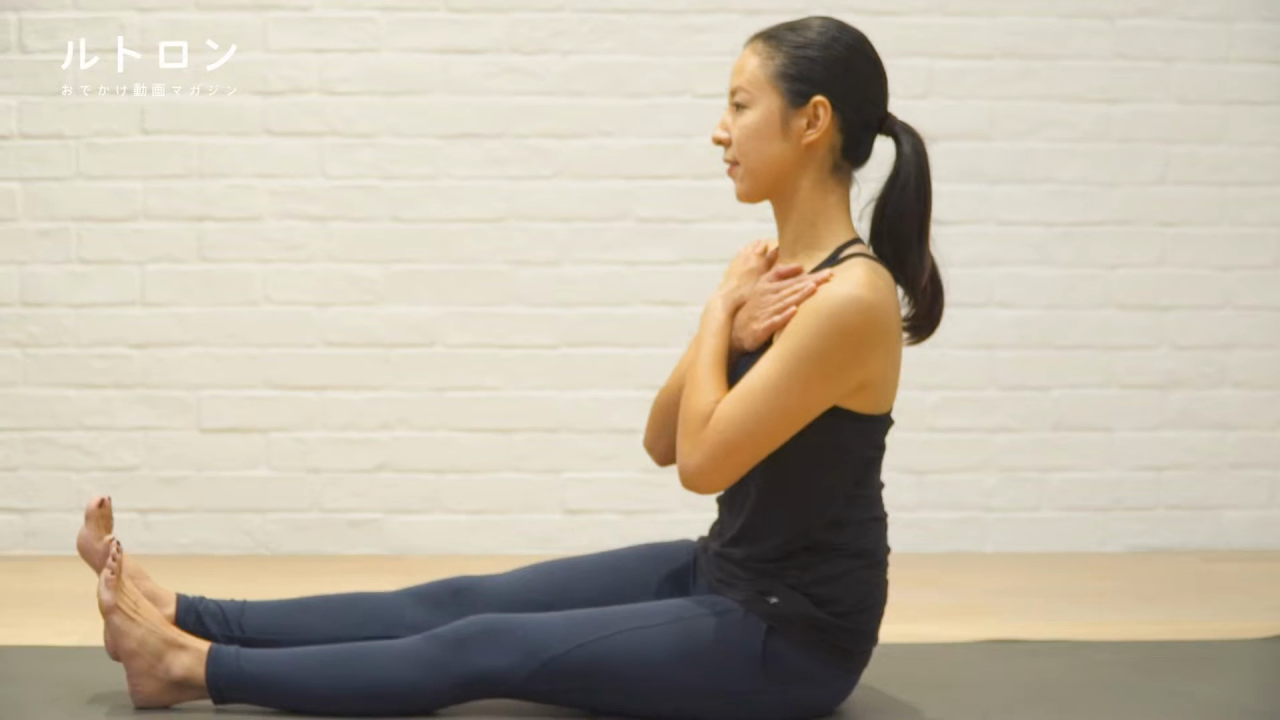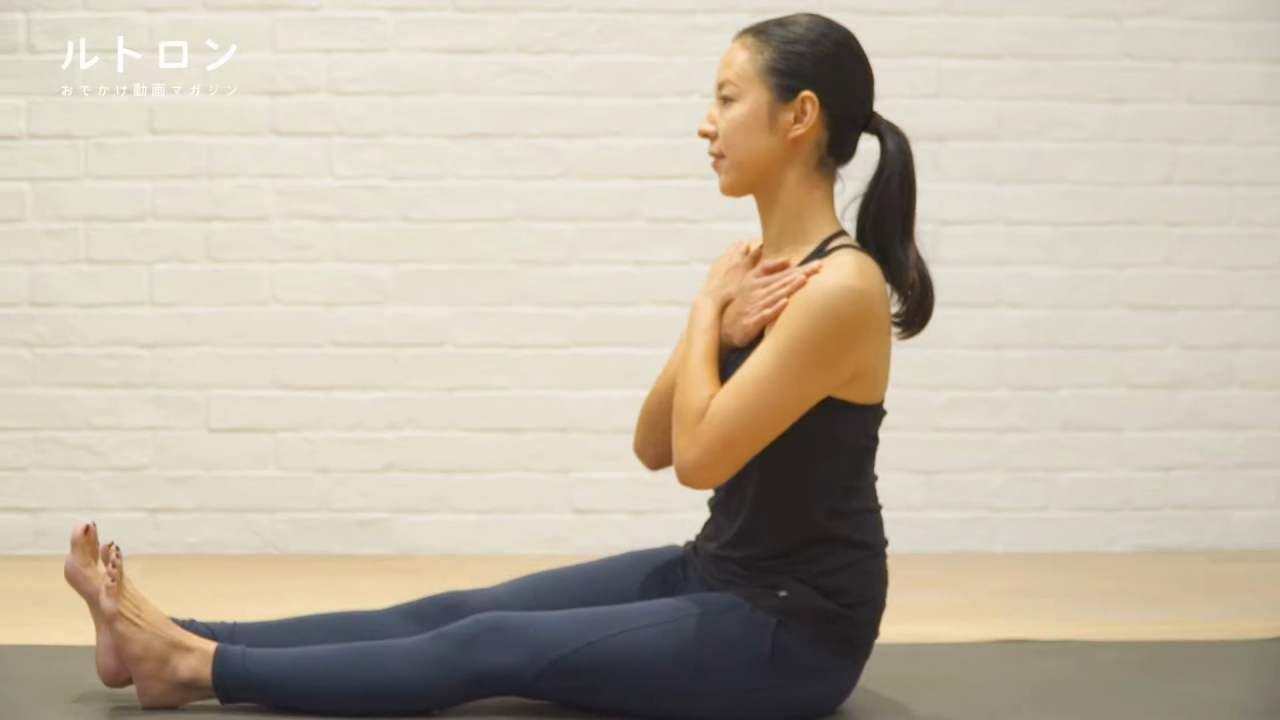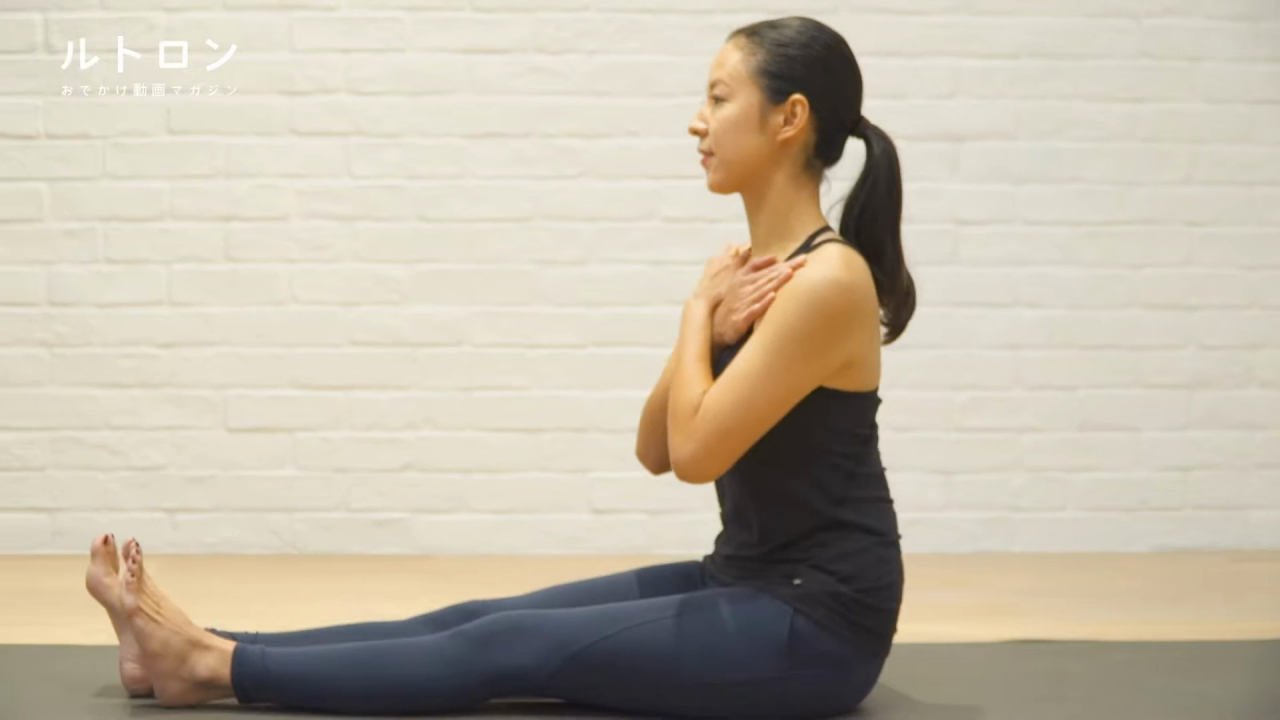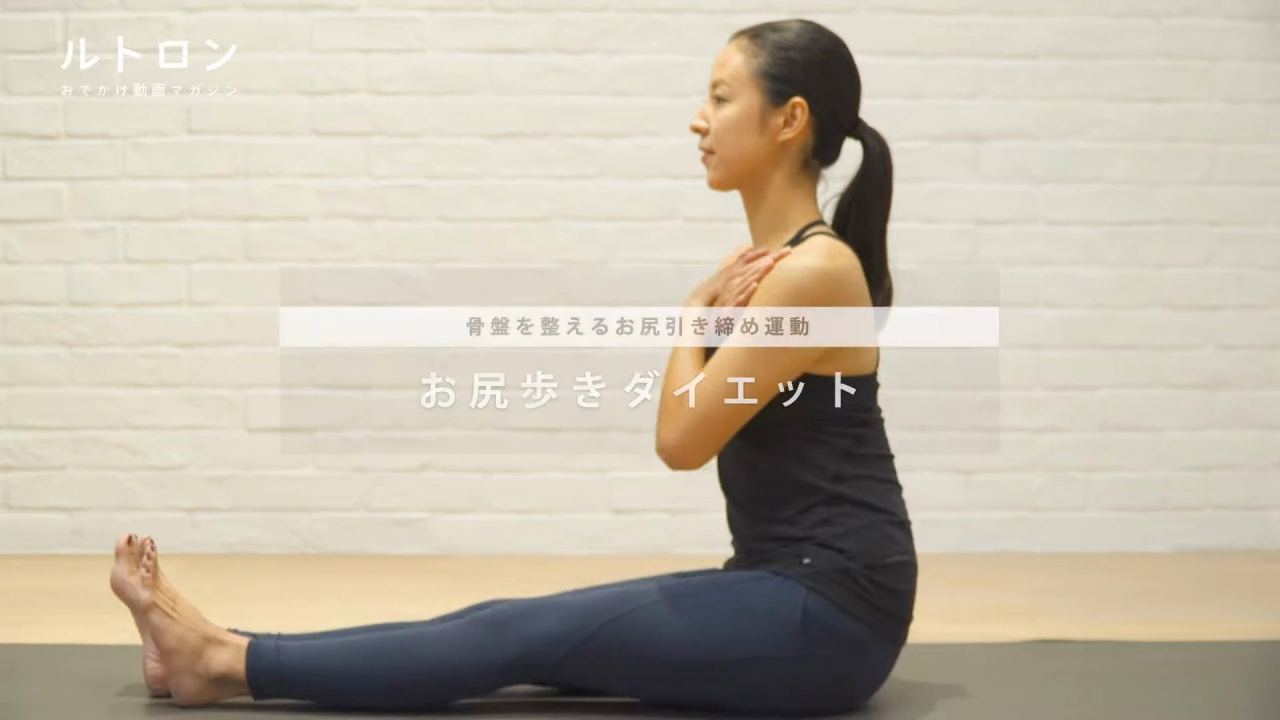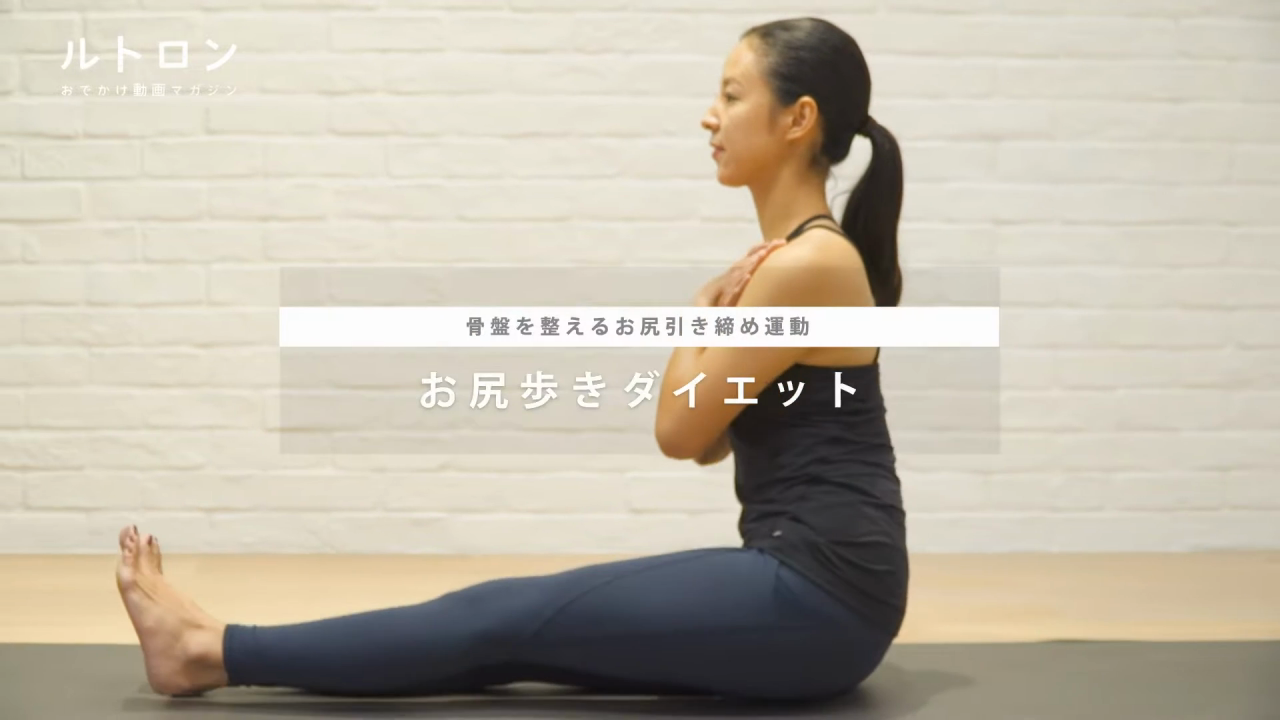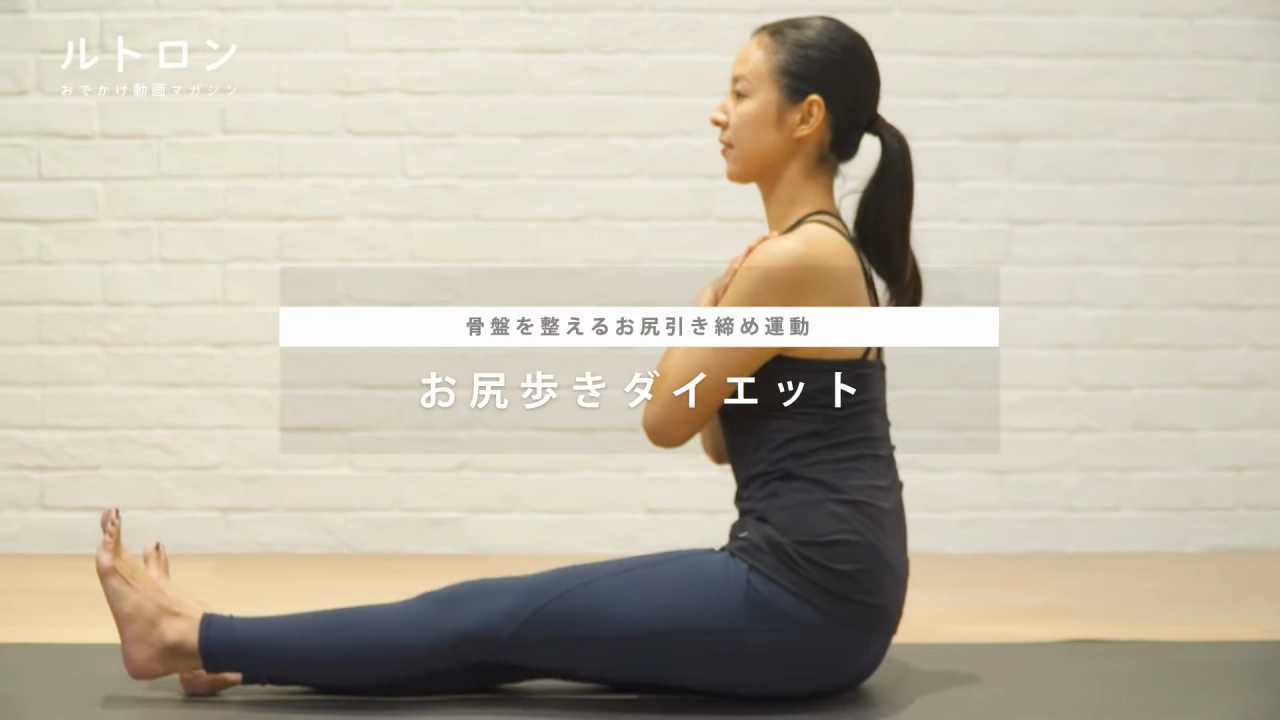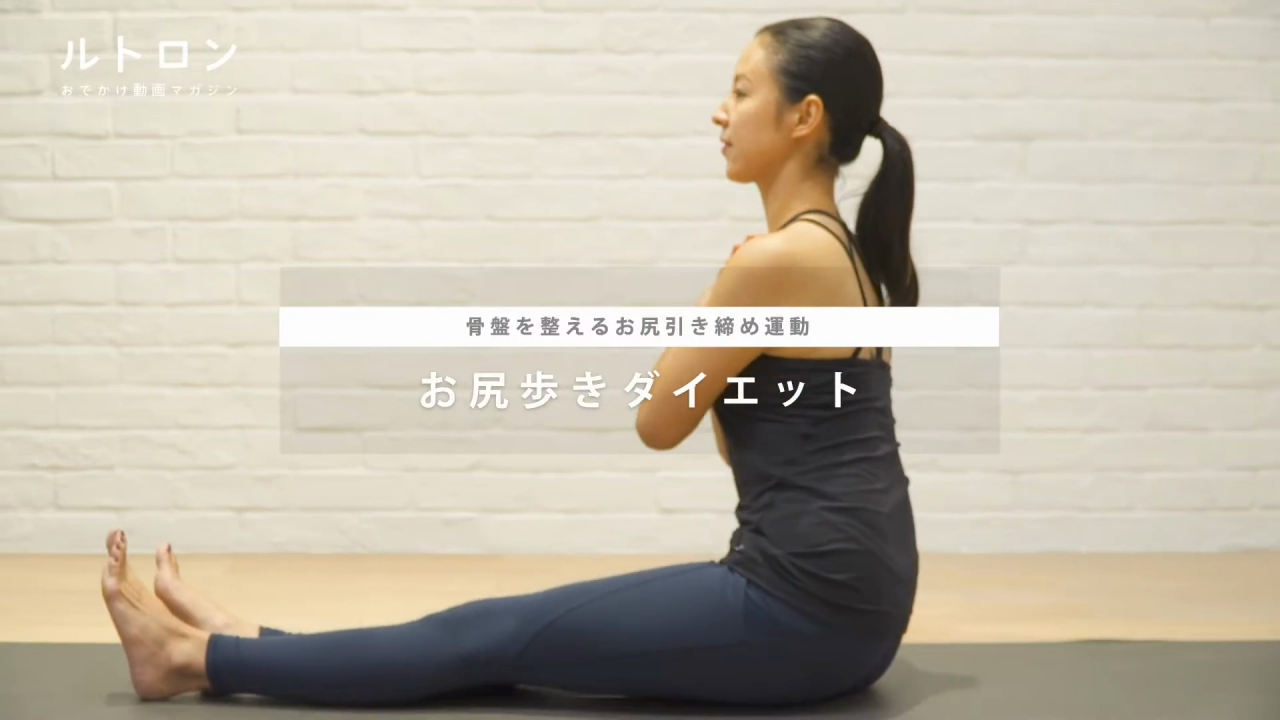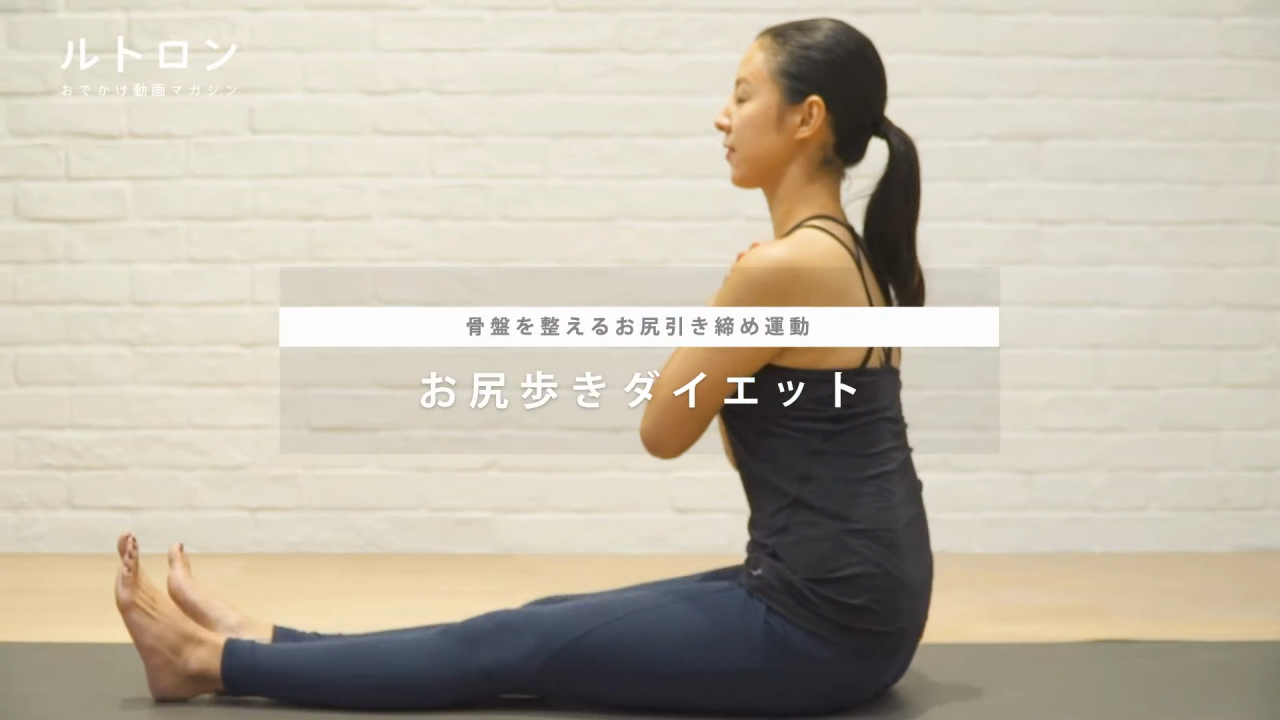
dt=0.2s
person 1, frame 1
left shoulder: (852, 299)
right shoulder: (772, 269)
left elbow: (702, 462)
right elbow: (661, 443)
left wrist: (719, 315)
right wrist: (730, 328)
left hip: (793, 638)
right hip: (726, 579)
left knee: (485, 649)
right knee: (463, 603)
right ankle: (185, 617)
person 1, frame 2
left shoulder: (843, 289)
right shoulder: (758, 268)
left elbow: (700, 457)
right elbow: (652, 446)
left wrist: (706, 312)
right wrist: (717, 330)
left hip: (797, 633)
right hip: (717, 579)
left knee: (491, 650)
right knee: (462, 614)
right ankle: (180, 635)
person 1, frame 3
left shoulder: (830, 280)
right shoulder: (747, 270)
left elbow: (697, 452)
right elbow: (654, 453)
left wrist: (697, 314)
right wrist: (712, 325)
left hip: (814, 628)
right hip: (739, 587)
left knee: (509, 651)
right knee: (481, 624)
right ankle: (210, 646)
person 1, frame 4
left shoulder: (816, 270)
right shoulder: (763, 265)
left elbow: (684, 441)
right elbow: (677, 441)
left wrist: (696, 314)
left hip: (829, 615)
right hip: (774, 588)
left knee: (527, 635)
right knee: (507, 624)
right ankle: (230, 647)
person 1, frame 5
left shoulder: (810, 264)
right shoulder: (784, 258)
left elbow: (680, 431)
right elbow: (706, 439)
left wrist: (703, 314)
right wrist: (717, 317)
left hip: (814, 600)
right hip: (800, 594)
left knee: (506, 614)
right knee: (516, 634)
person 1, frame 6
left shoulder: (797, 258)
right shoulder: (820, 252)
left elbow: (668, 419)
right elbow: (721, 440)
left wrist: (704, 309)
right wrist: (721, 309)
left hip: (799, 596)
right hip: (818, 602)
left knee: (488, 615)
right knee: (517, 635)
person 1, frame 7
left shoulder: (782, 256)
right shoulder: (833, 251)
left elbow: (659, 420)
left wrist: (705, 314)
left hip: (803, 605)
right hip: (837, 606)
left knee: (495, 633)
right knee: (525, 632)
person 1, frame 8
left shoulder: (784, 264)
right shoulder: (843, 255)
left elbow: (665, 430)
left hip: (820, 627)
right hip: (852, 613)
left knee: (511, 646)
right knee: (548, 624)
